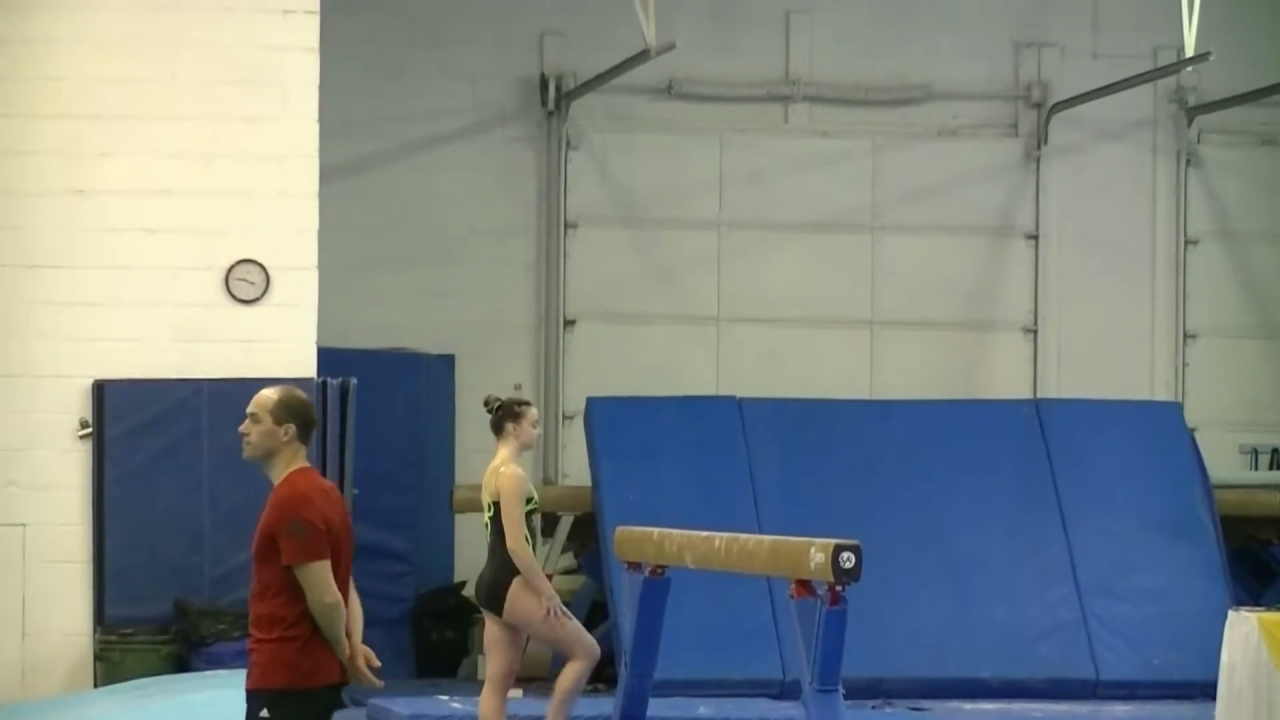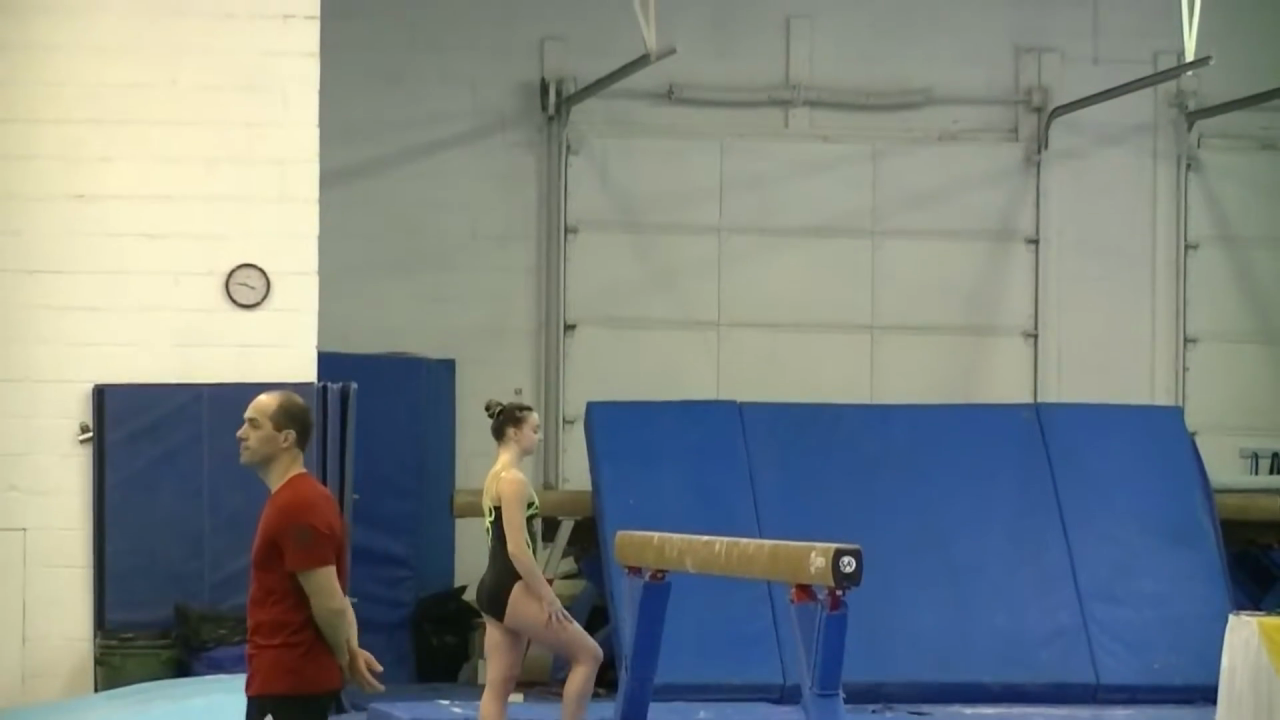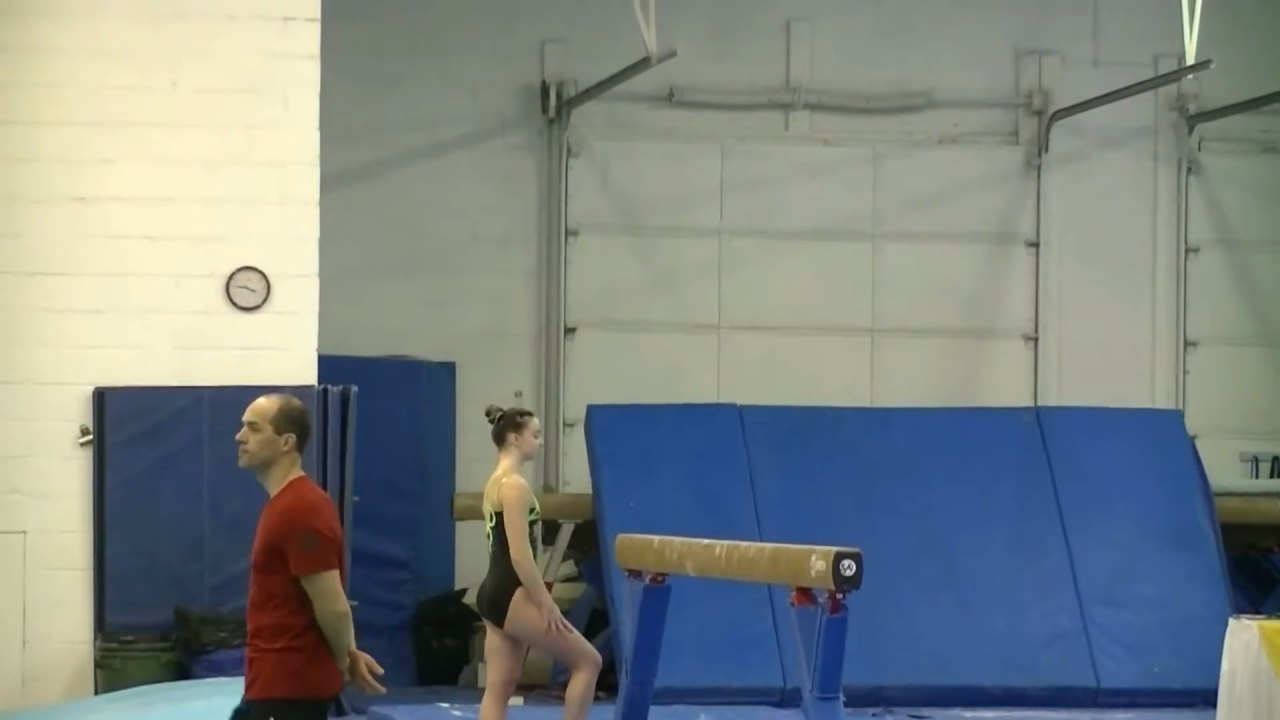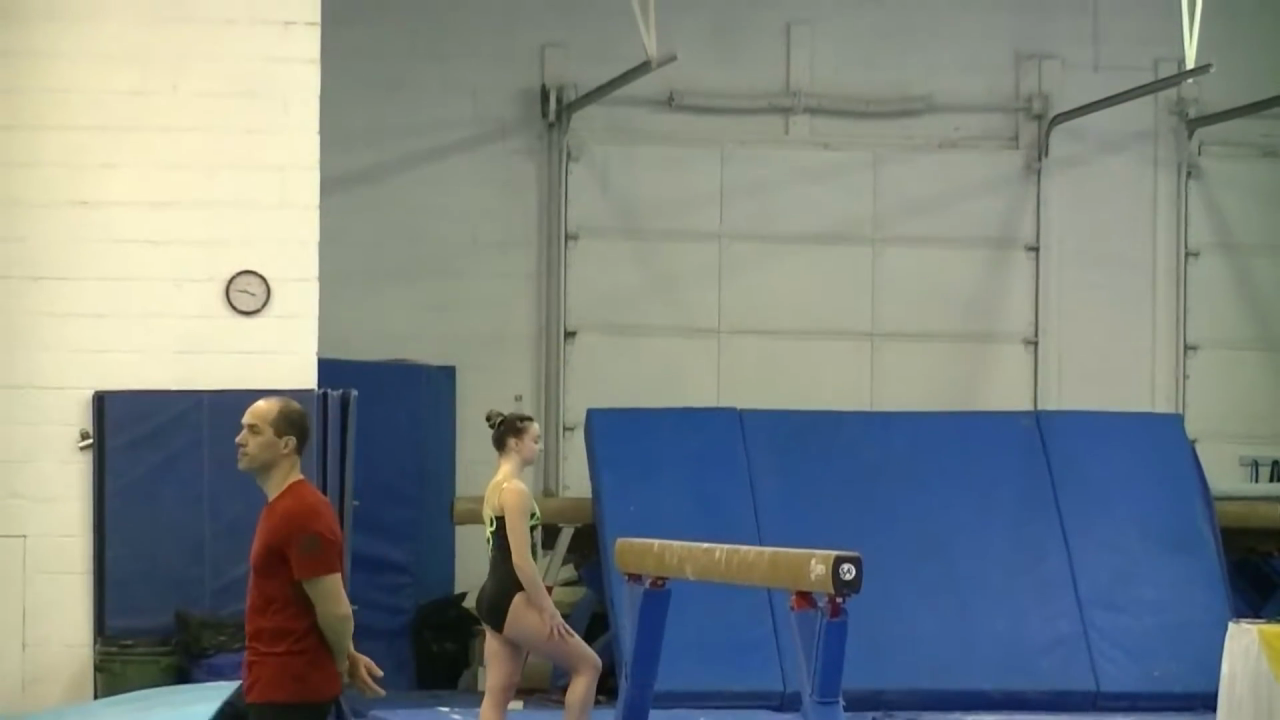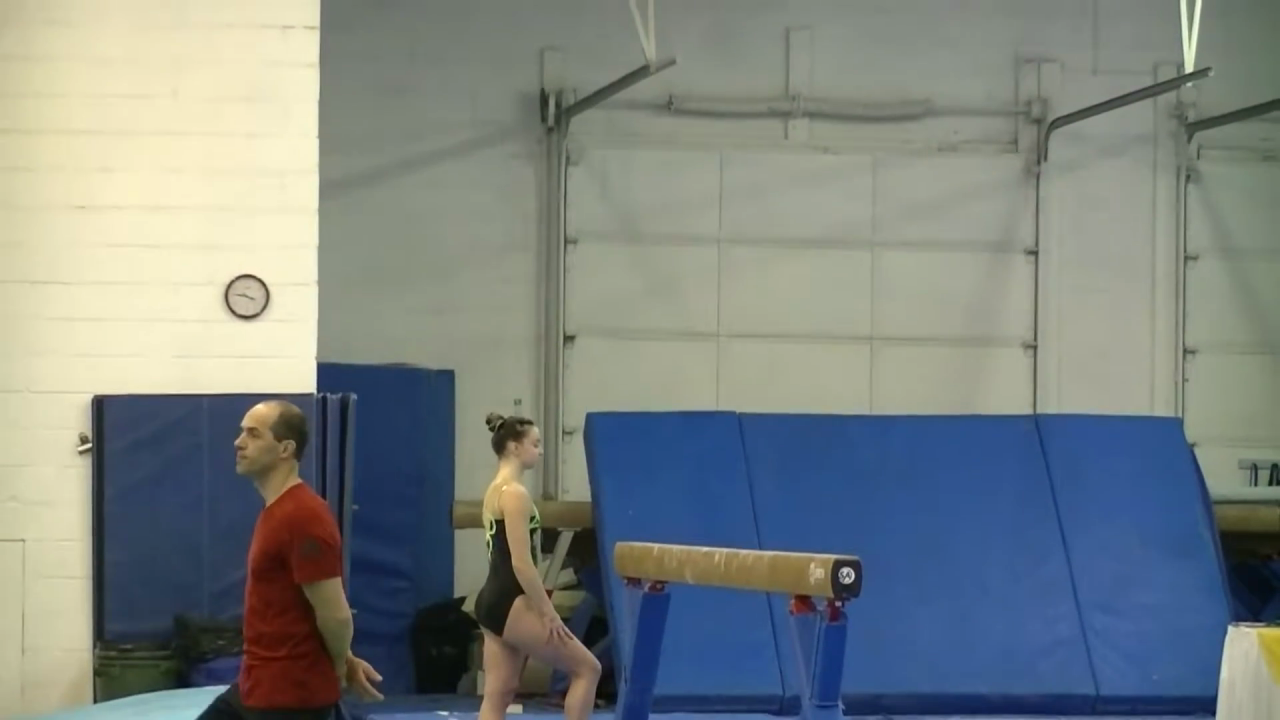
dt=0.1s
person 1, frame 1
left shoulder: (293, 501)
right shoulder: (320, 493)
left elbow: (325, 598)
right elbow: (342, 588)
left wrist: (344, 652)
right wrist: (353, 646)
left hip: (288, 674)
right hip: (316, 670)
person 1, frame 2
left shoulder: (296, 507)
right shoulder: (293, 499)
left elbow: (330, 603)
right elbow: (334, 596)
left wrist: (344, 657)
right wrist: (349, 650)
left hip: (290, 680)
right hip: (282, 676)
person 1, frame 3
left shoulder: (299, 510)
right shoulder: (289, 504)
left elbow: (334, 607)
right elbow: (332, 599)
left wrist: (344, 661)
right wrist: (348, 654)
left hip: (290, 684)
right hip: (279, 679)
person 1, frame 4
left shoulder: (301, 513)
right shoulder: (282, 507)
left elbow: (336, 610)
right elbow: (323, 601)
left wrist: (343, 664)
right wrist: (347, 660)
left hip: (293, 687)
right hip: (267, 681)
person 1, frame 5
left shoulder: (301, 517)
right shoulder: (278, 512)
left elbow: (336, 615)
left wrist: (342, 668)
right wrist: (344, 662)
left hip: (291, 692)
right hip: (264, 685)
person 2, frame 1
left shoulder: (495, 470)
right shoulder: (512, 474)
right elbow: (517, 544)
right wrist: (547, 591)
left hip: (493, 582)
right hip: (510, 584)
left knee: (499, 679)
right knee: (585, 652)
person 2, frame 2
left shoulder: (496, 476)
right shoulder: (513, 479)
right elbow: (517, 548)
right wrist: (548, 596)
left hip: (494, 587)
right hip: (510, 590)
left knee: (500, 683)
right knee: (588, 655)
person 2, frame 3
left shoulder: (497, 481)
right shoulder: (515, 485)
right elbow: (520, 555)
right wrist: (548, 605)
left hip: (495, 592)
right hip: (511, 595)
left knee: (499, 688)
right knee: (588, 661)
person 2, frame 4
left shoulder: (496, 486)
right shoulder: (515, 490)
right elbow: (521, 559)
right wrist: (548, 610)
left hip: (494, 597)
right hip: (510, 600)
left knee: (499, 691)
right knee: (587, 665)
person 2, frame 5
left shoulder: (496, 489)
right shoulder: (515, 493)
right elbow: (521, 563)
right wrist: (548, 613)
left hip: (493, 600)
right hip: (510, 603)
right knee: (587, 668)
